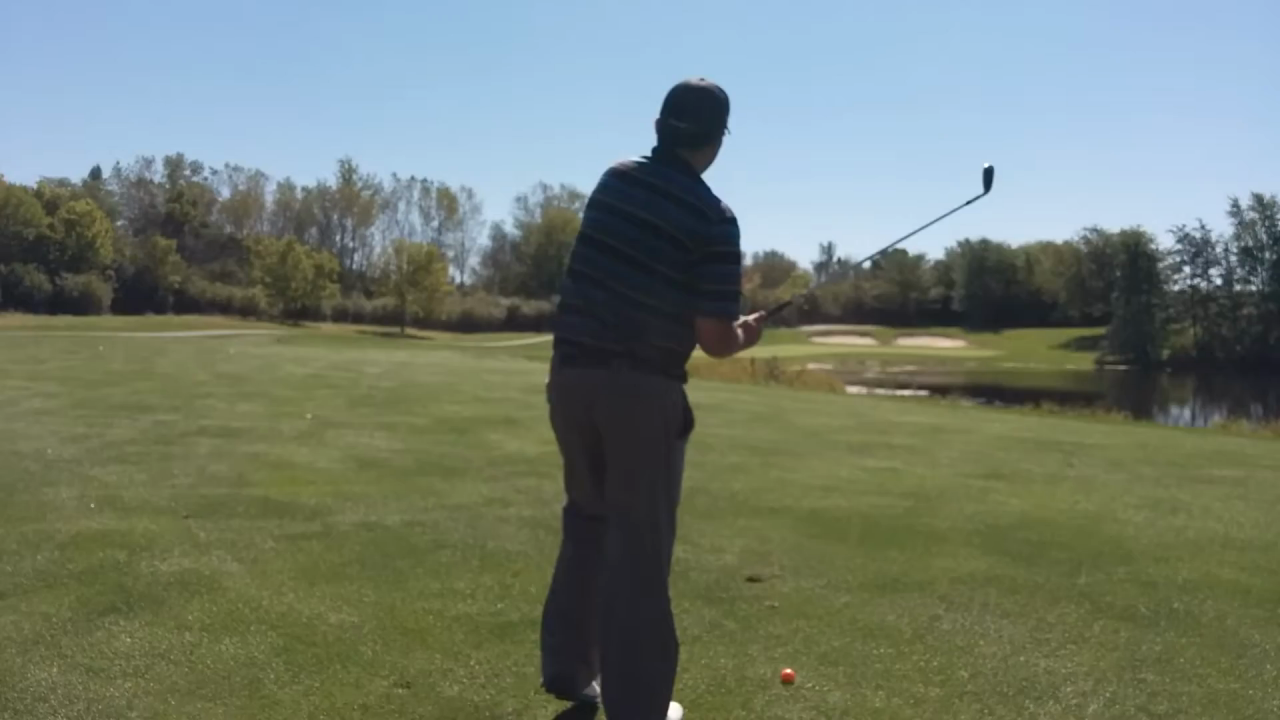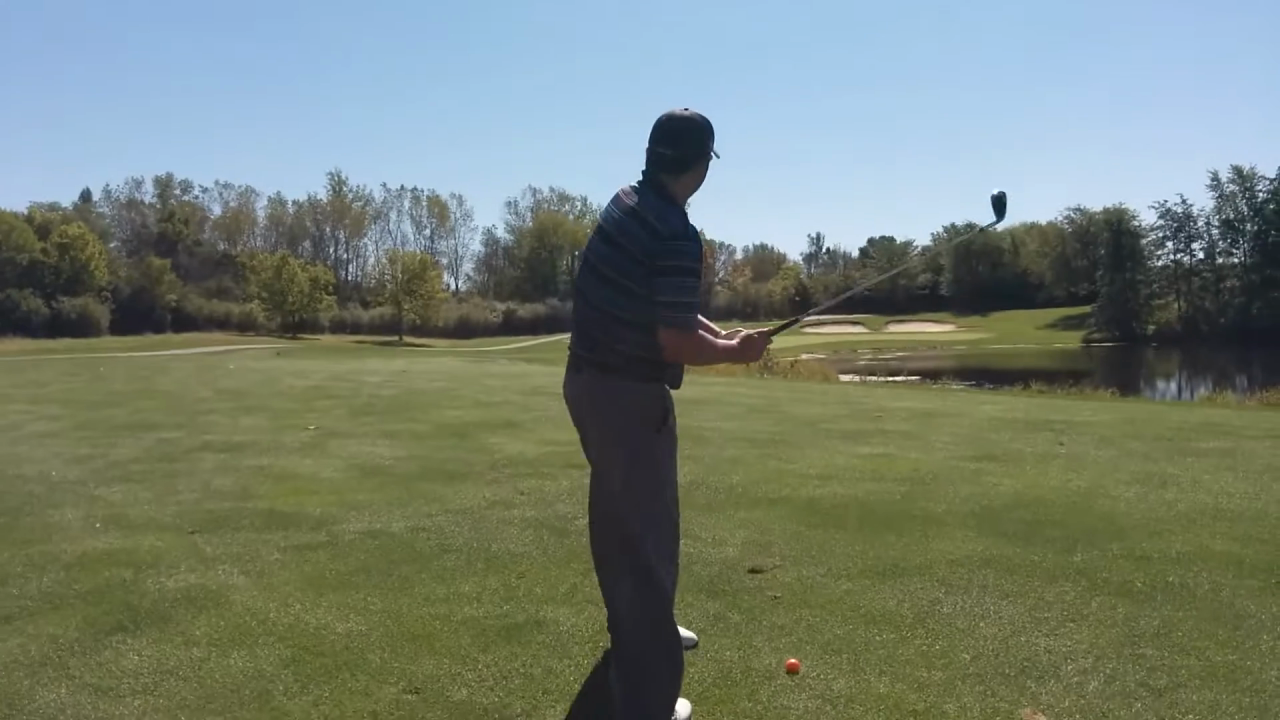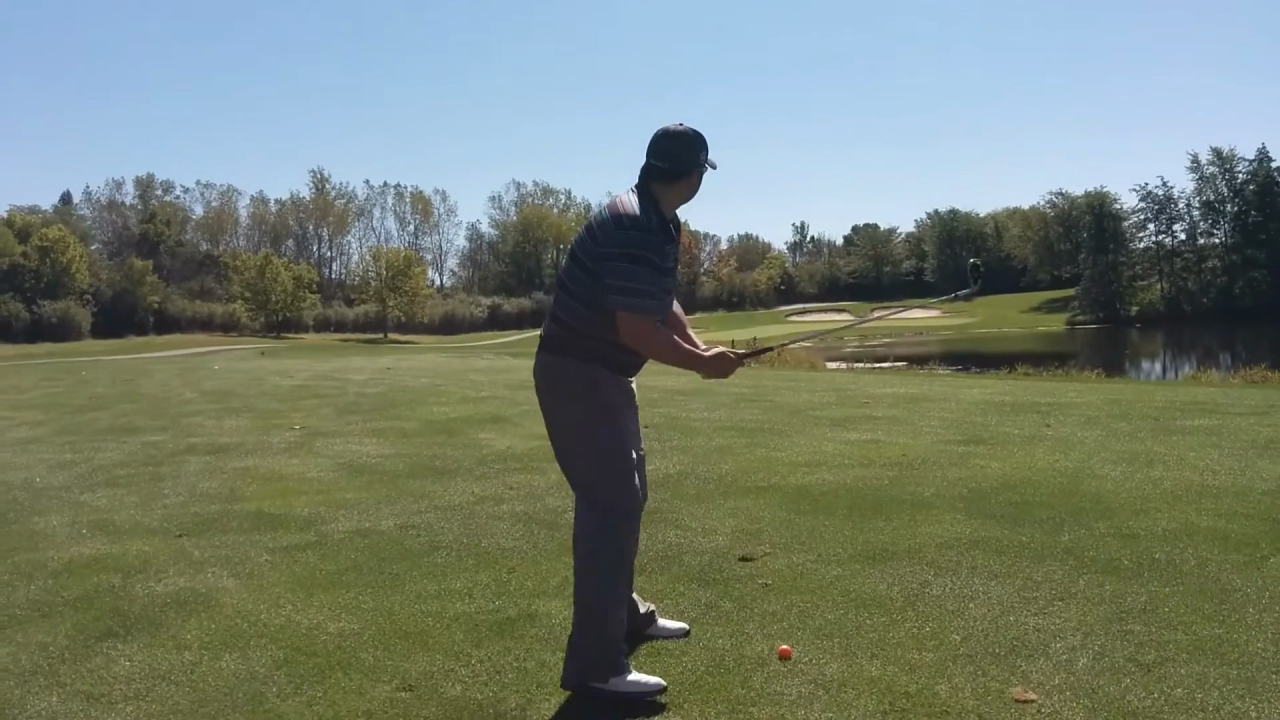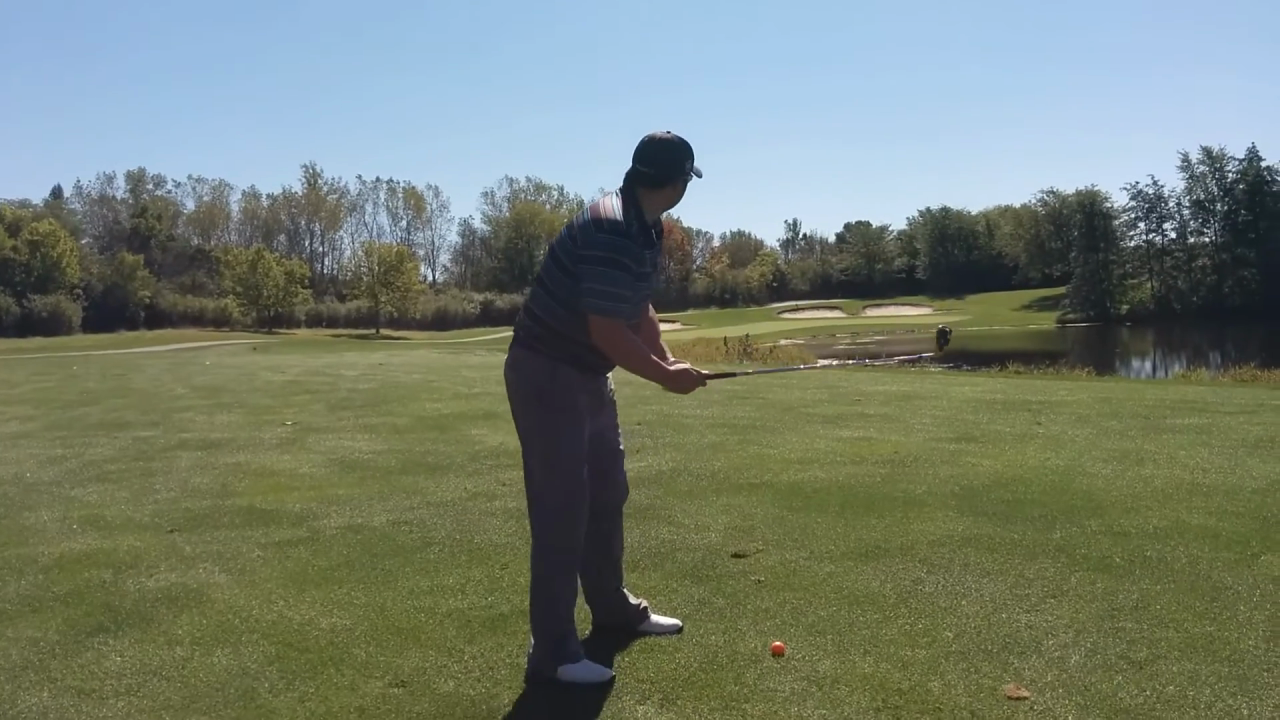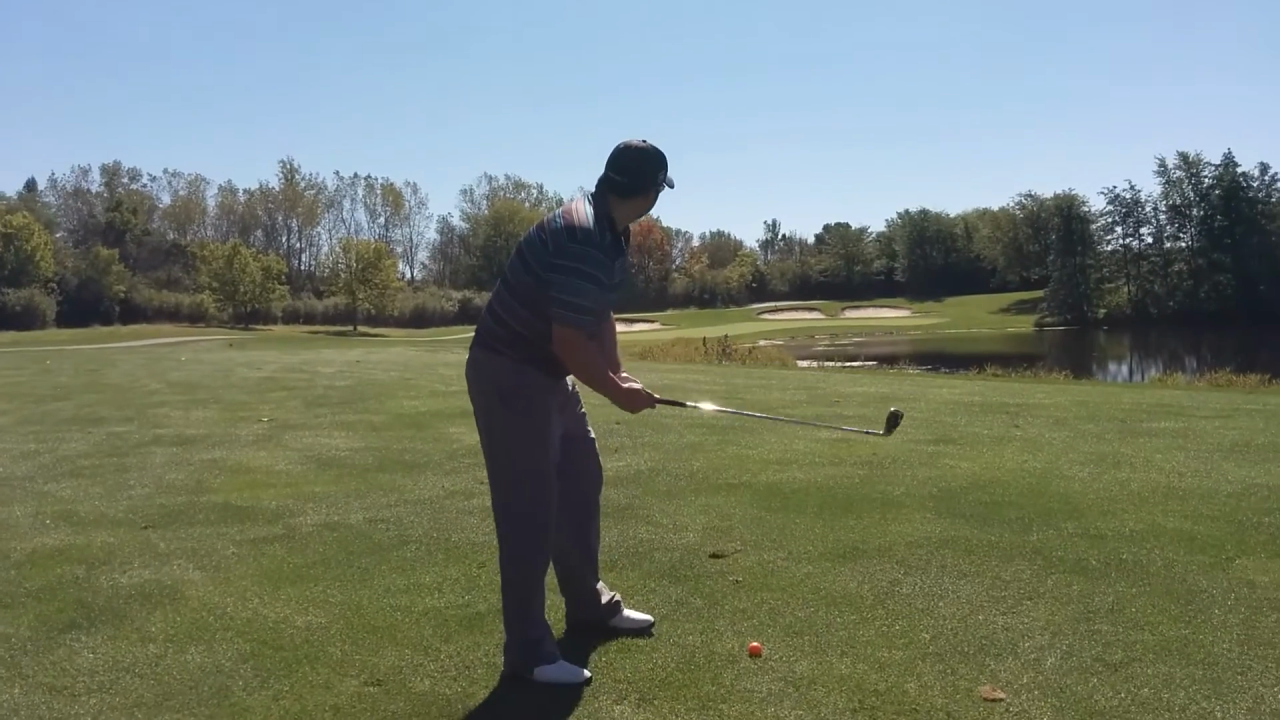
dt=0.3s
person 1, frame 1
left shoulder: (614, 180)
right shoulder: (712, 218)
right elbow: (715, 339)
left wrist: (721, 318)
right wrist: (744, 334)
left hip: (571, 374)
right hip: (643, 391)
left knee: (588, 521)
right knee: (640, 549)
left ankle: (569, 667)
person 1, frame 2
left shoulder: (625, 204)
right shoulder: (675, 233)
right elbow: (677, 344)
left wrist: (716, 330)
right wrist: (738, 349)
left hip: (590, 380)
right hip: (630, 392)
left knee: (619, 515)
right knee: (647, 540)
left ankle: (635, 626)
person 1, frame 3
left shoulder: (660, 224)
right shoulder: (632, 226)
left elbow: (661, 305)
right elbow: (635, 328)
left wrist: (698, 348)
right wrist: (700, 362)
left hip: (608, 375)
right hip: (576, 376)
left knee: (626, 496)
right knee: (609, 503)
left ankle: (620, 610)
right ankle: (593, 658)
person 1, frame 4
left shoulder: (642, 230)
right shoulder: (611, 232)
left elbow: (638, 309)
right elbow: (608, 332)
left wrist: (666, 359)
right wrist: (664, 376)
left hip: (585, 374)
right hip: (546, 374)
left knee: (607, 491)
right knee: (563, 504)
left ankle: (611, 604)
right ankle: (552, 647)
person 1, frame 5
left shoulder: (610, 234)
right shoulder: (582, 241)
left elbow: (599, 315)
right elbow: (569, 341)
left wrist: (617, 375)
right wrist: (615, 393)
left hip: (547, 372)
right hip: (509, 373)
left knee: (581, 483)
right knee: (529, 506)
left ankle: (588, 602)
right ankle: (527, 646)
